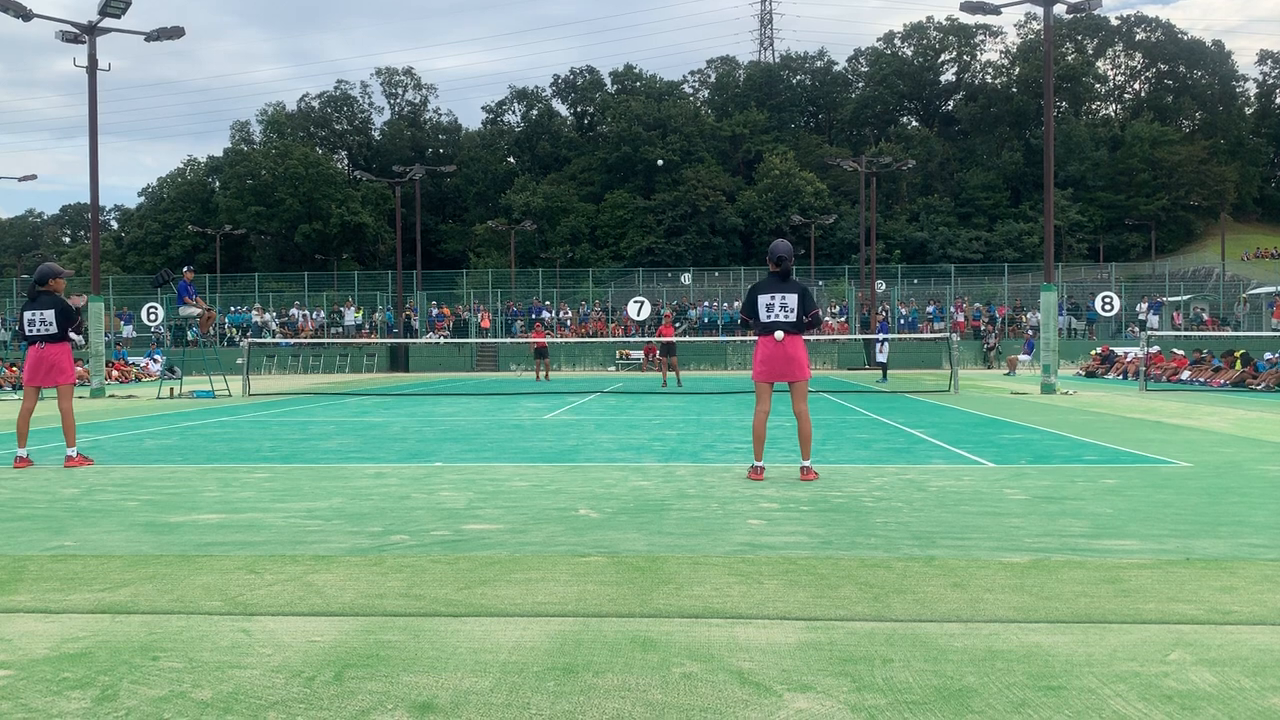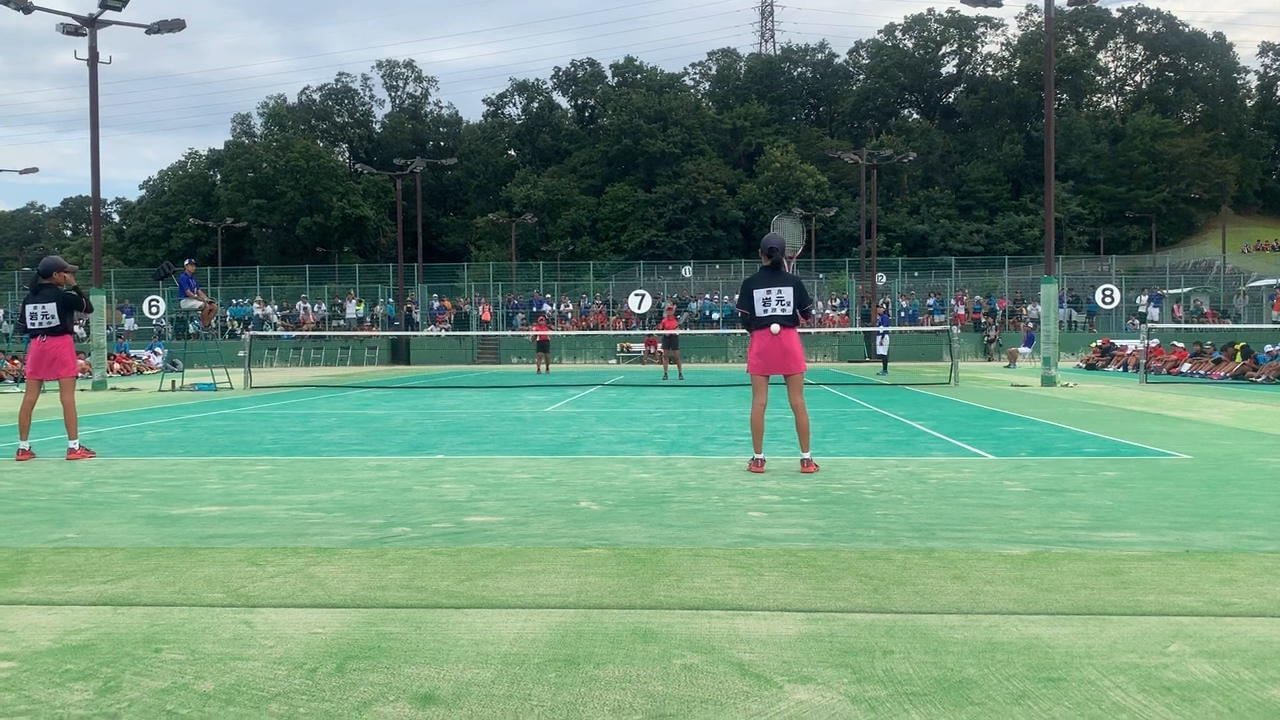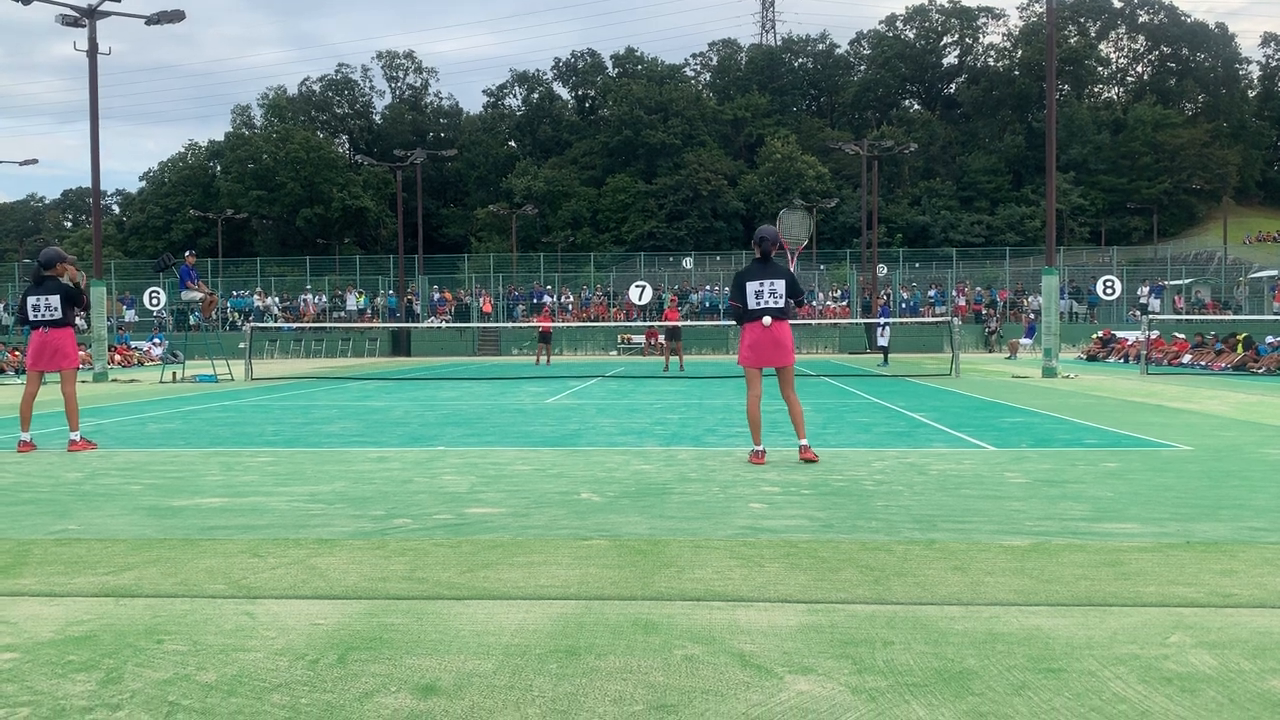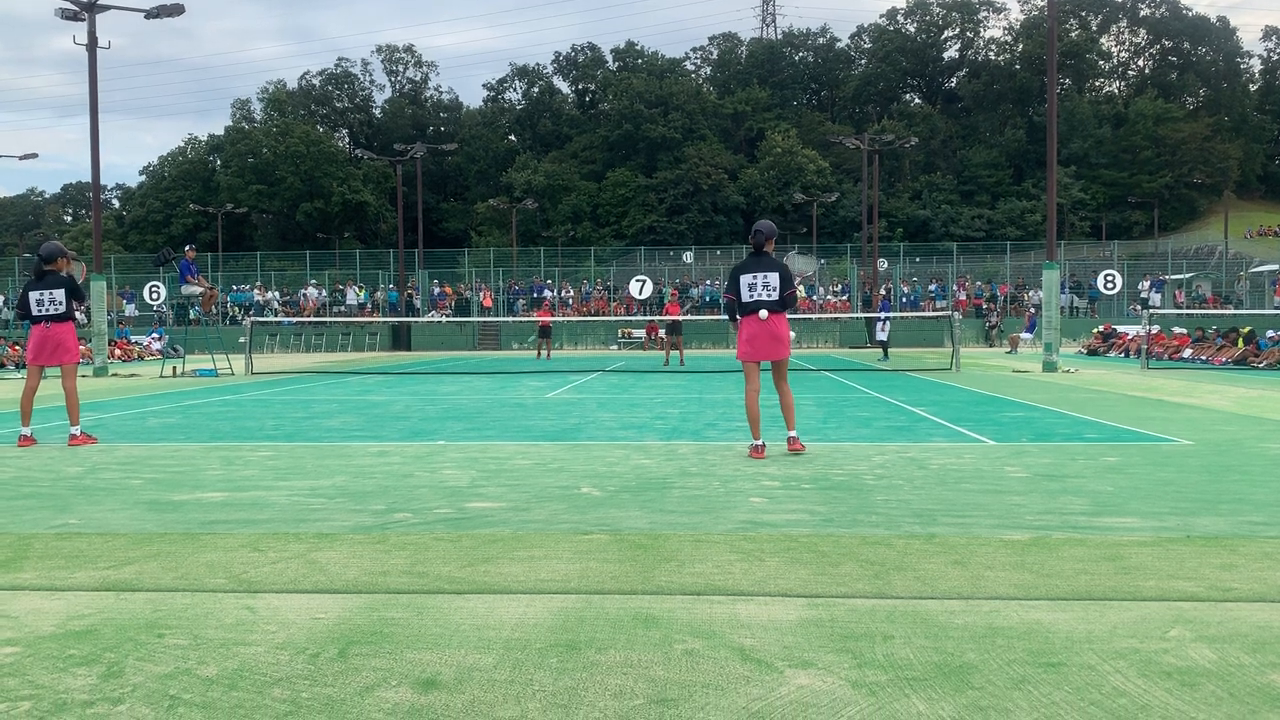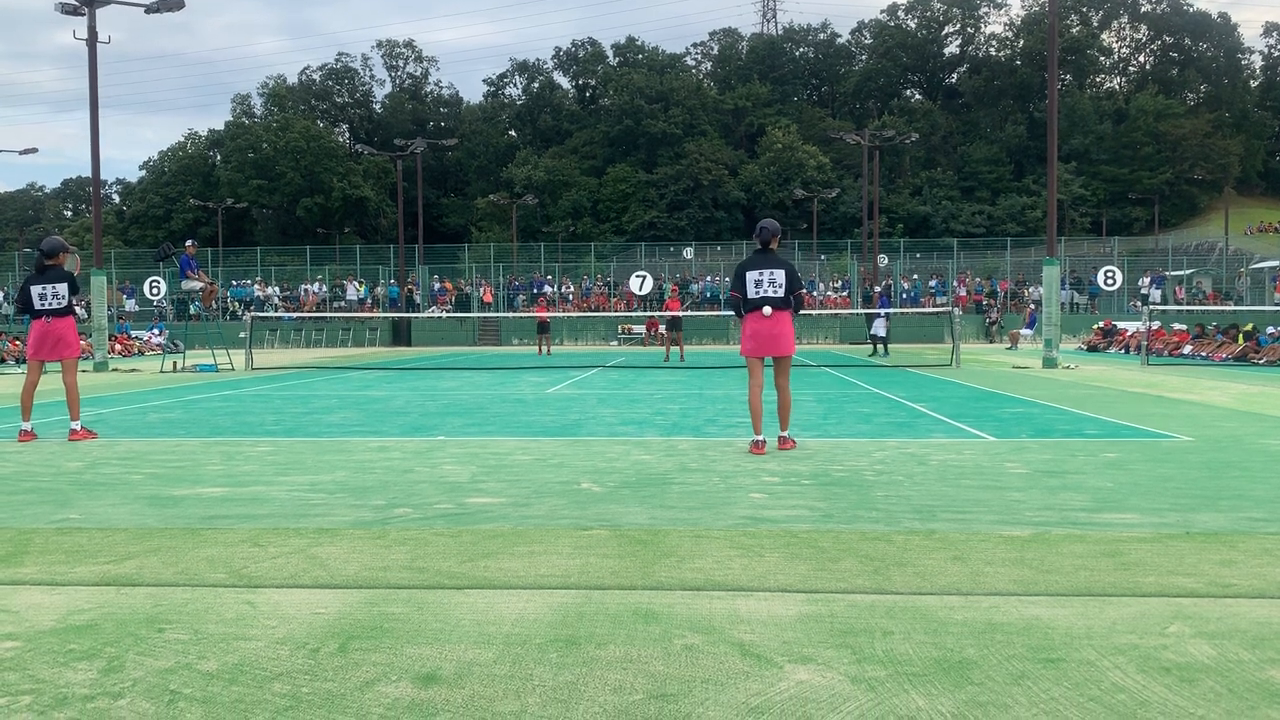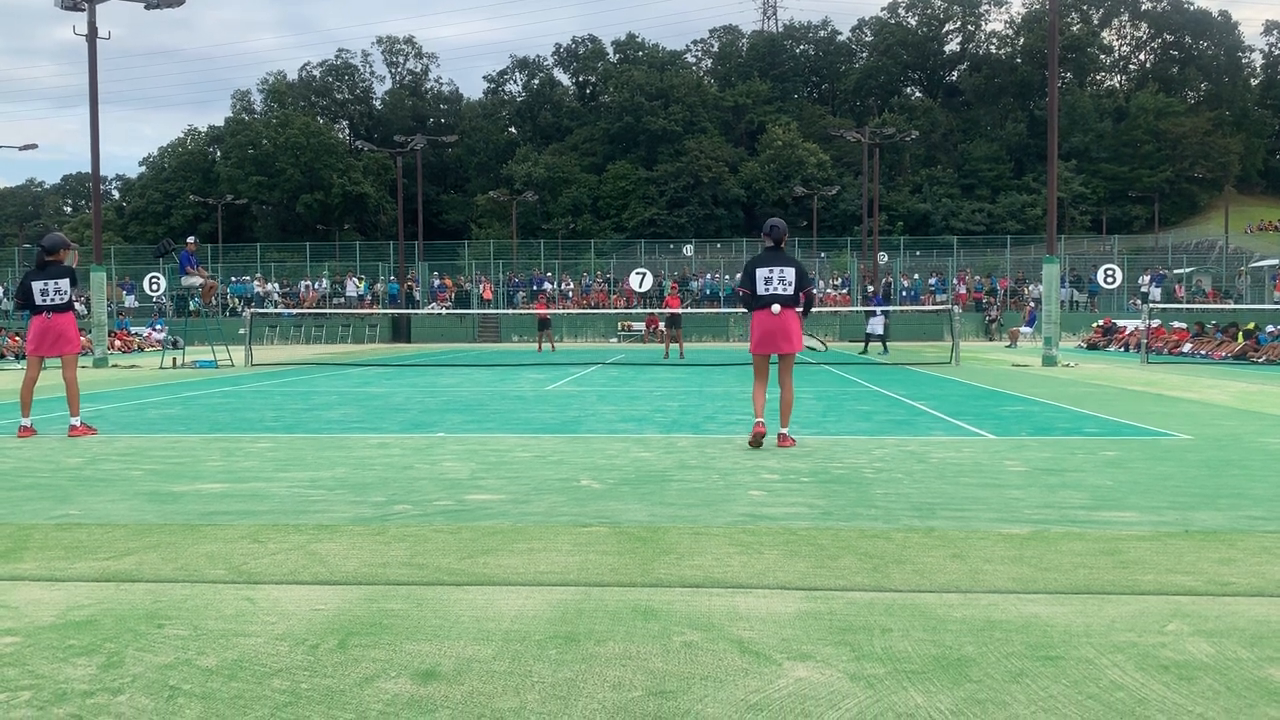
dt=0.3s
person 1, frame 1
left shoulder: (757, 288)
right shoulder: (800, 288)
left elbow: (744, 322)
right elbow: (816, 321)
left hip: (766, 348)
right hip: (794, 348)
left knee: (761, 410)
right knee: (801, 410)
left ankle: (758, 466)
right ankle: (806, 467)
person 1, frame 2
left shoulder: (750, 283)
right shoulder: (793, 281)
left elbow: (744, 319)
right elbow: (807, 313)
left hip: (761, 343)
right hip: (789, 341)
left knee: (759, 403)
right knee: (798, 403)
left ankle: (758, 459)
right ankle: (806, 459)
person 1, frame 3
left shoulder: (742, 275)
right shoulder: (784, 273)
left elbow: (736, 312)
right elbow: (800, 302)
left hip: (753, 335)
right hip: (780, 333)
left knee: (754, 395)
right knee: (790, 394)
left ankle: (758, 450)
right ankle: (804, 446)
person 1, frame 4
left shoulder: (739, 269)
right shoulder: (780, 267)
left elbow: (730, 304)
right elbow: (791, 301)
left wrist: (734, 321)
left hip: (750, 327)
right hip: (776, 327)
left knee: (752, 388)
right knee: (782, 385)
left ankle: (758, 444)
right ankle: (792, 437)
person 1, frame 5
left shoulder: (744, 266)
right shoulder: (786, 266)
left elbow: (735, 302)
right elbow: (799, 301)
left wrist: (741, 316)
right wrist: (791, 311)
left hip: (754, 324)
right hip: (780, 324)
left knee: (755, 384)
right knee: (782, 384)
left ankle: (758, 440)
right ankle: (784, 436)
person 1, frame 6
left shoulder: (753, 263)
right shoulder: (794, 264)
left elbow: (745, 299)
right elbow: (809, 297)
right wrist: (802, 315)
left hip: (762, 321)
right hip: (788, 321)
left knee: (760, 380)
right knee: (786, 380)
left ankle: (759, 422)
right ankle: (783, 433)
person 2, frame 1
left shoulder: (27, 305)
right shoulder: (59, 303)
left elbow: (24, 334)
right elbow: (77, 329)
right wrist: (75, 309)
left hip: (35, 353)
right hip: (58, 352)
left knee: (27, 405)
right knee: (65, 405)
left ankle: (21, 455)
right ankle: (72, 455)
person 2, frame 2
left shoulder: (29, 298)
right shoulder: (62, 296)
left elbow: (24, 327)
right elbow: (88, 308)
right wrist: (74, 286)
left hip: (36, 345)
right hip: (60, 345)
left knee: (29, 398)
right knee: (67, 398)
left ankle: (23, 448)
right ankle: (74, 447)
person 2, frame 3
left shoulder: (30, 290)
right shoulder: (64, 289)
left elbow: (22, 319)
right elbow: (85, 306)
right wrist: (76, 282)
left hip: (38, 338)
right hip: (62, 337)
left knee: (30, 390)
right knee: (68, 389)
left ankle: (24, 439)
right ankle: (75, 439)
person 2, frame 4
left shoulder: (30, 285)
right shoulder: (65, 282)
left elbow: (22, 314)
right elbow: (82, 298)
left hip: (38, 333)
right hip: (63, 332)
left knee: (31, 385)
right knee: (69, 384)
left ankle: (25, 434)
right ankle: (75, 433)
person 2, frame 5
left shoulder: (31, 280)
right shoulder: (66, 276)
left elbow: (21, 308)
left hip: (39, 328)
right hip: (63, 326)
left knee: (31, 379)
right knee: (70, 379)
left ankle: (25, 428)
right ankle: (76, 428)
person 2, frame 6
left shoulder: (30, 275)
right shoulder: (67, 271)
left elbow: (20, 304)
left hip: (39, 324)
right hip: (64, 323)
left knee: (31, 375)
right knee: (70, 375)
left ankle: (25, 424)
right ankle: (75, 424)
